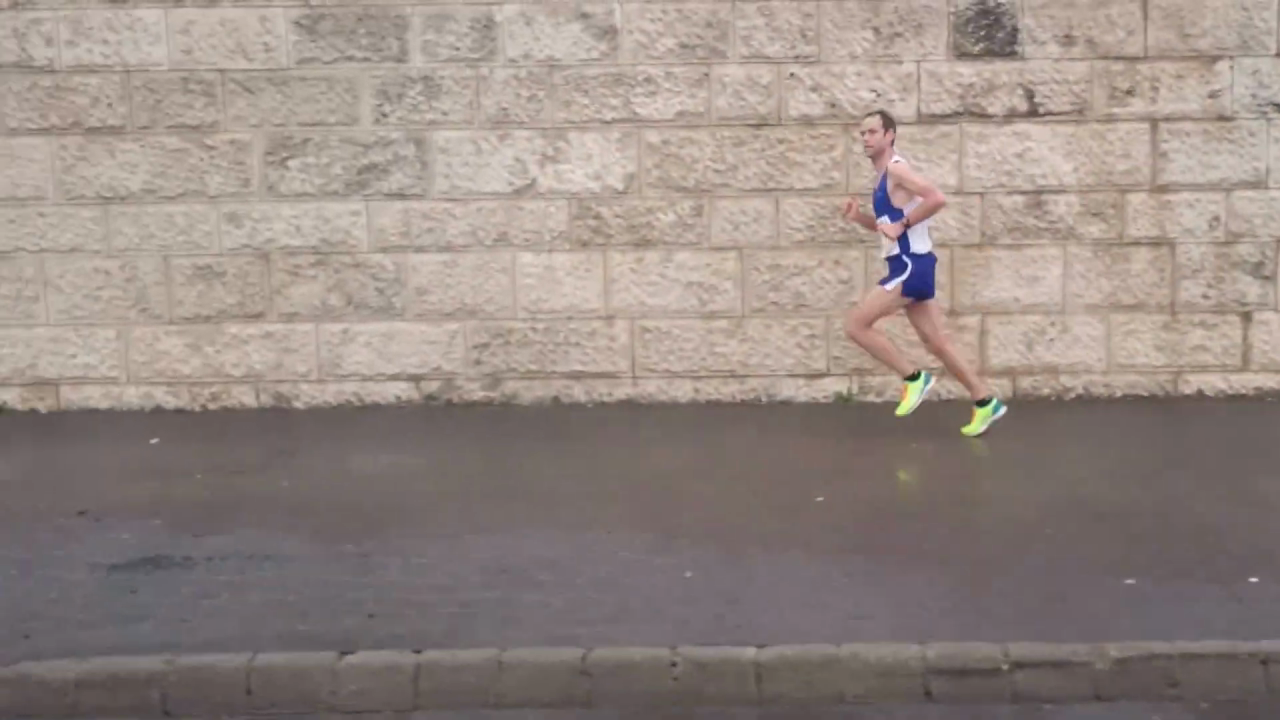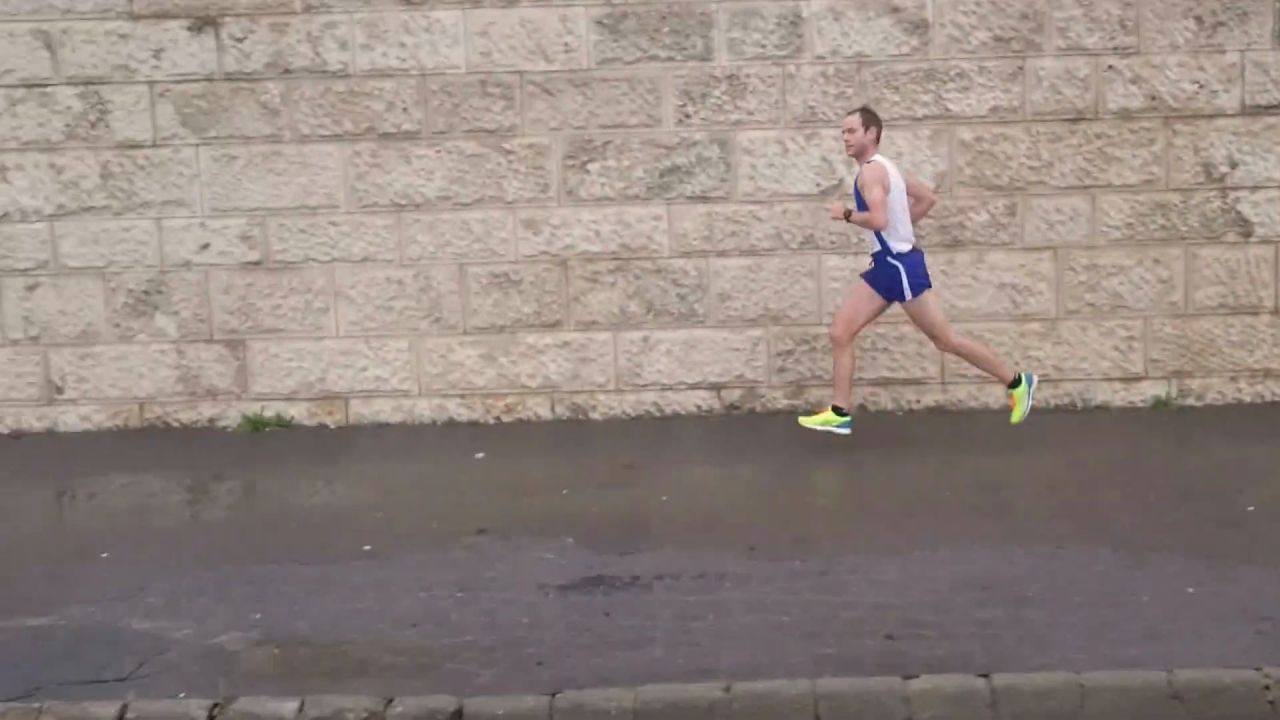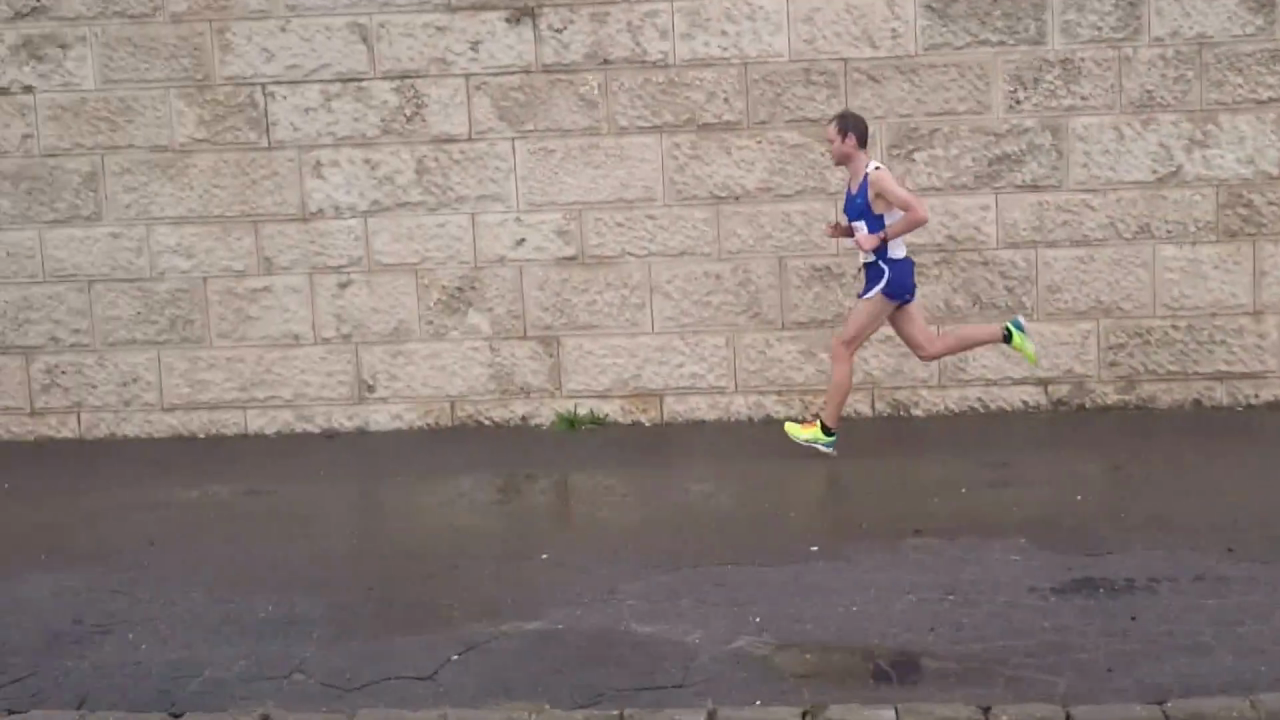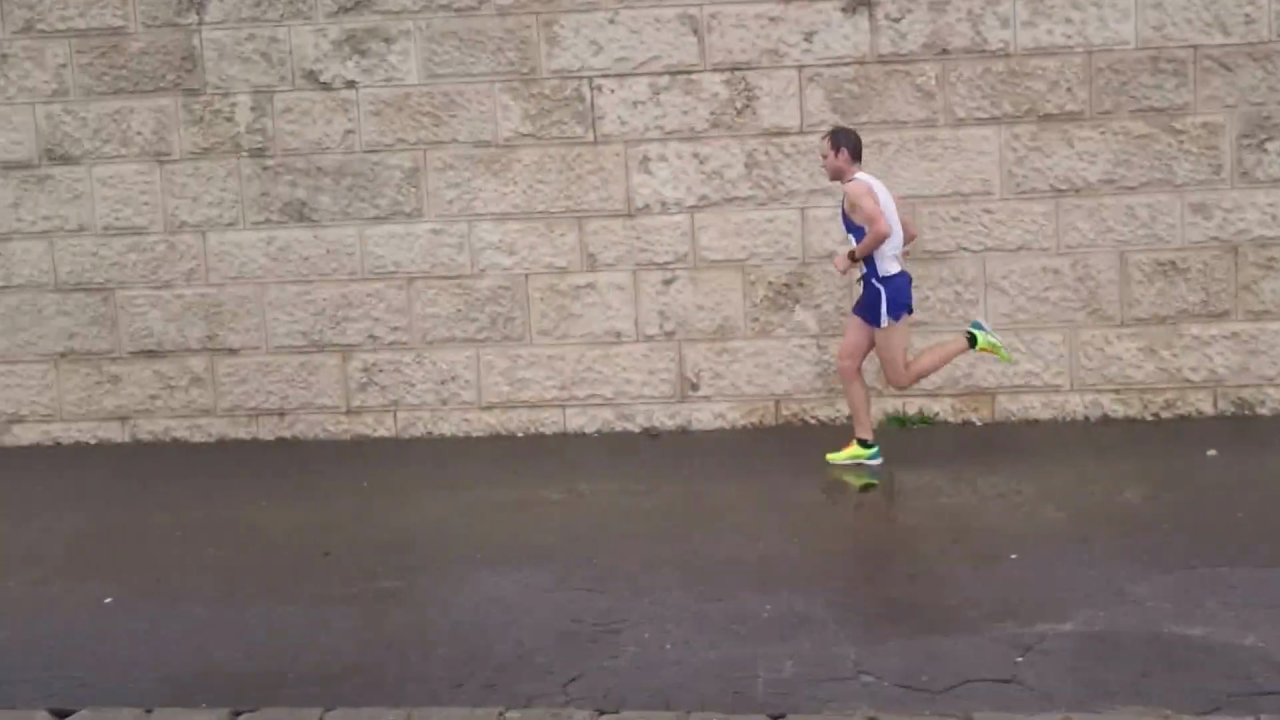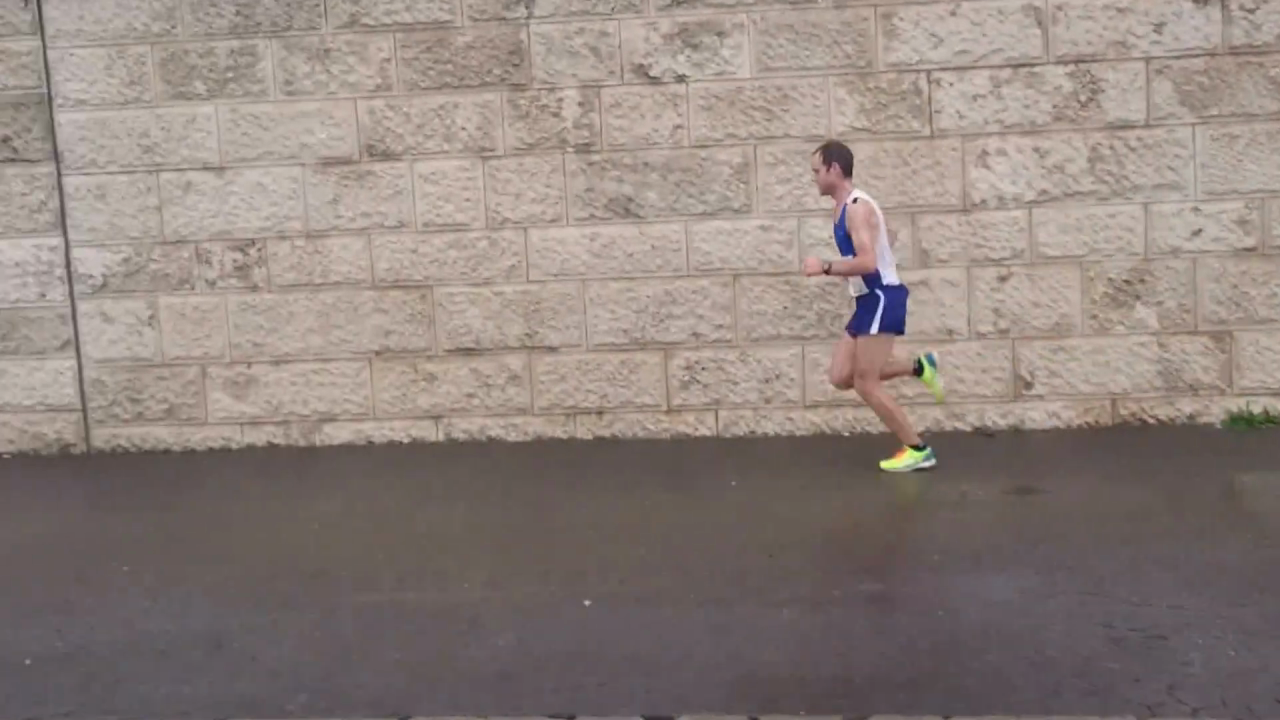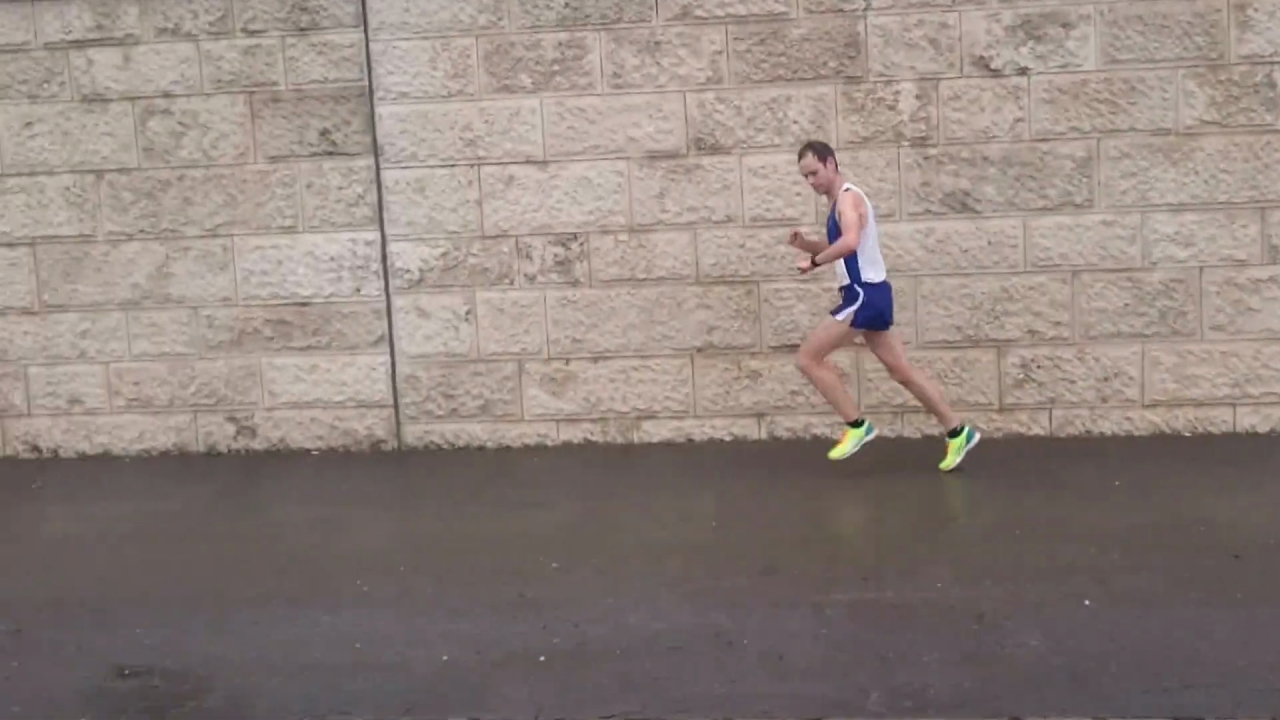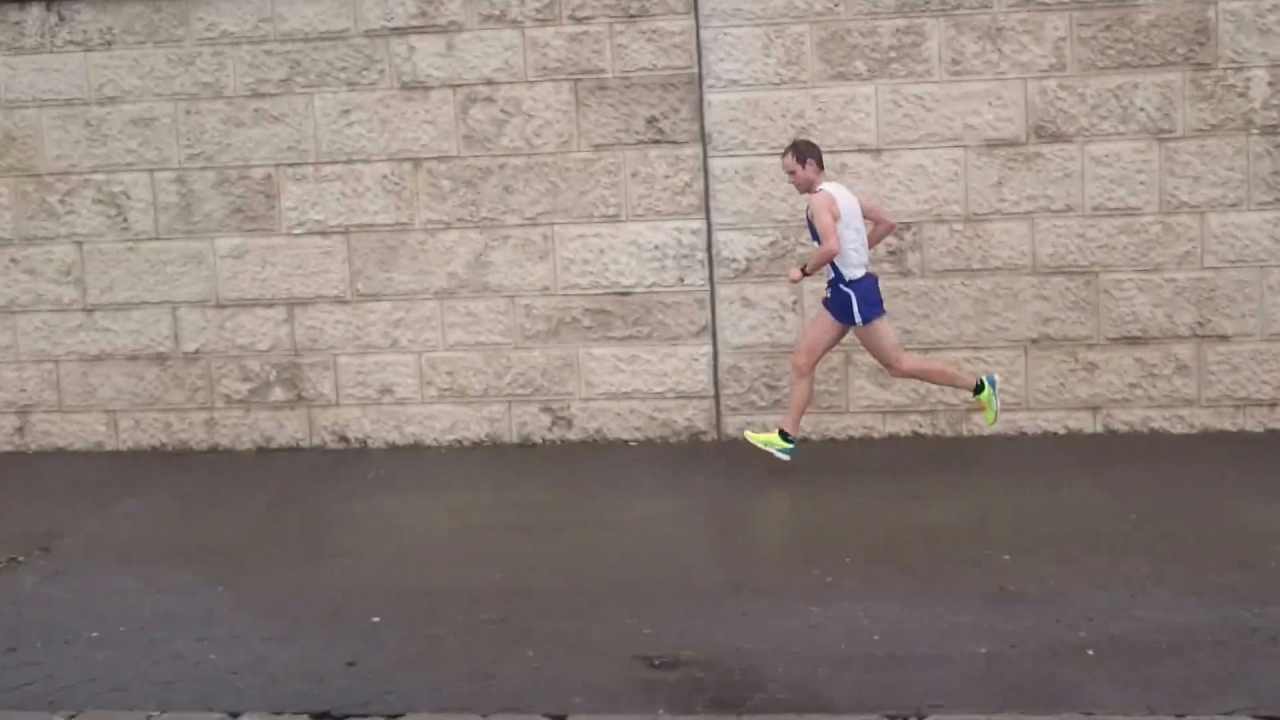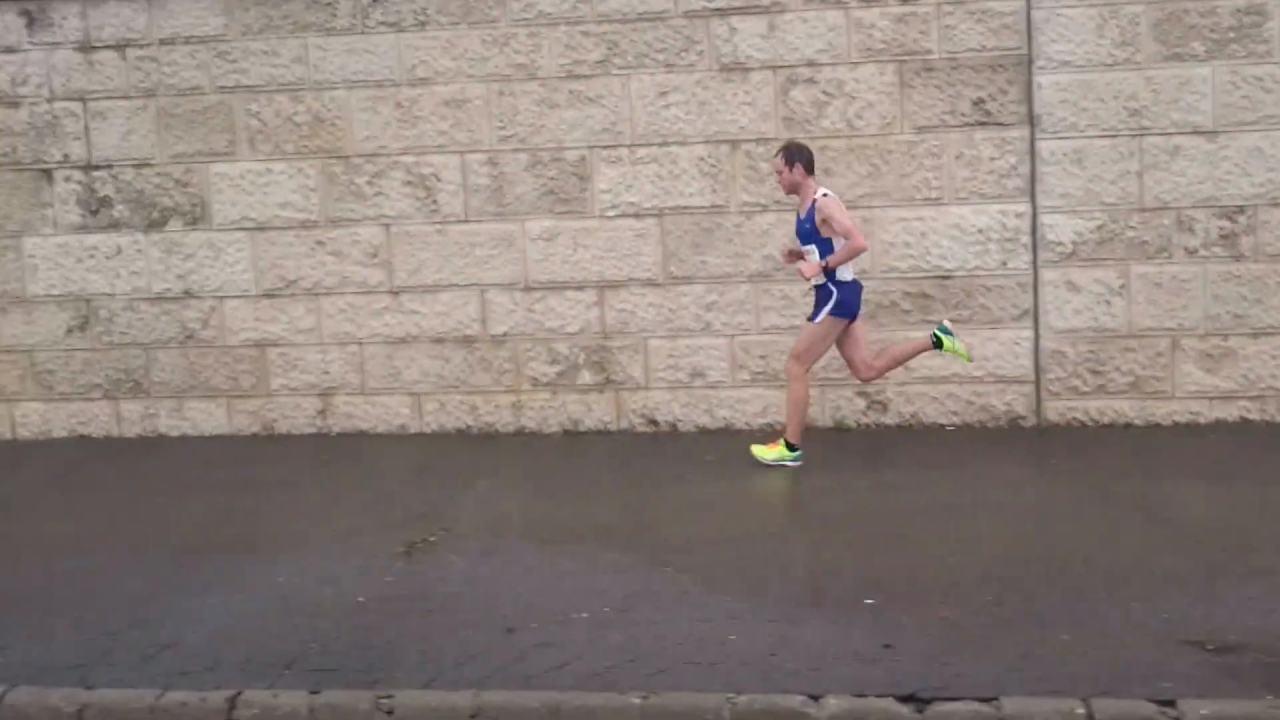
dt=0.4s
person 1, frame 1
left shoulder: (898, 169)
right shoulder: (886, 176)
left elbow: (939, 198)
left wrist: (902, 225)
right wrist: (859, 217)
left hip: (911, 267)
right hip: (906, 267)
left knee: (855, 326)
right knee: (936, 345)
left ankle: (914, 377)
right ankle: (986, 404)
person 1, frame 2
left shoulder: (872, 169)
right shoulder: (880, 170)
left elbow: (879, 220)
right elbow: (928, 199)
left wrist: (845, 214)
left hip: (899, 268)
right hip: (884, 266)
left knee: (946, 341)
right knee: (839, 332)
left ankle: (1016, 382)
right ankle: (840, 414)
person 1, frame 3
left shoulder: (877, 176)
right shoulder: (856, 180)
left elbow: (920, 215)
left wrist: (878, 239)
right wrist: (839, 231)
left hip: (889, 273)
right hip: (883, 274)
left knee: (841, 348)
right knee: (928, 348)
left ankle: (826, 430)
right ankle: (1006, 333)
person 1, frame 4
left shoulder: (855, 188)
right shoulder: (871, 187)
left elbow: (881, 229)
right elbow: (908, 234)
left wrist: (852, 257)
left hip: (885, 289)
right hip: (879, 287)
left knee: (901, 378)
right knee: (846, 365)
left ankle: (971, 339)
right ankle: (865, 444)
person 1, frame 5
left shoulder: (858, 207)
right shoulder: (848, 206)
left elbow: (868, 263)
right elbow: (875, 250)
left wrist: (825, 268)
right wrist: (833, 267)
left hip: (882, 301)
right hip: (871, 302)
left knee: (865, 384)
right knee: (840, 378)
left ankle: (917, 449)
right ankle: (919, 367)
person 1, frame 6
left shoulder: (849, 196)
right shoulder: (836, 202)
left elbow: (850, 242)
right elbow: (838, 250)
left wrist: (813, 261)
right wrist: (805, 243)
left hip: (864, 295)
right hip: (861, 295)
left knee: (807, 359)
right knee: (901, 371)
left ankle: (857, 424)
right ankle: (957, 433)
person 1, frame 7
left shoulder: (819, 198)
right shoulder: (839, 193)
left elbow: (831, 247)
right elbow: (887, 221)
left wrist: (803, 271)
left hip: (854, 291)
right hip: (844, 290)
left knee: (897, 364)
right knee: (801, 361)
left ankle: (979, 386)
right ankle: (785, 438)
person 1, frame 8
left shoulder: (824, 203)
right shoulder: (807, 205)
left elbow: (859, 244)
left wrist: (823, 266)
right wrist: (797, 256)
left hip: (837, 294)
right hip: (835, 295)
left knee: (795, 367)
right knee: (867, 370)
left ankle: (790, 446)
right ankle: (936, 339)
